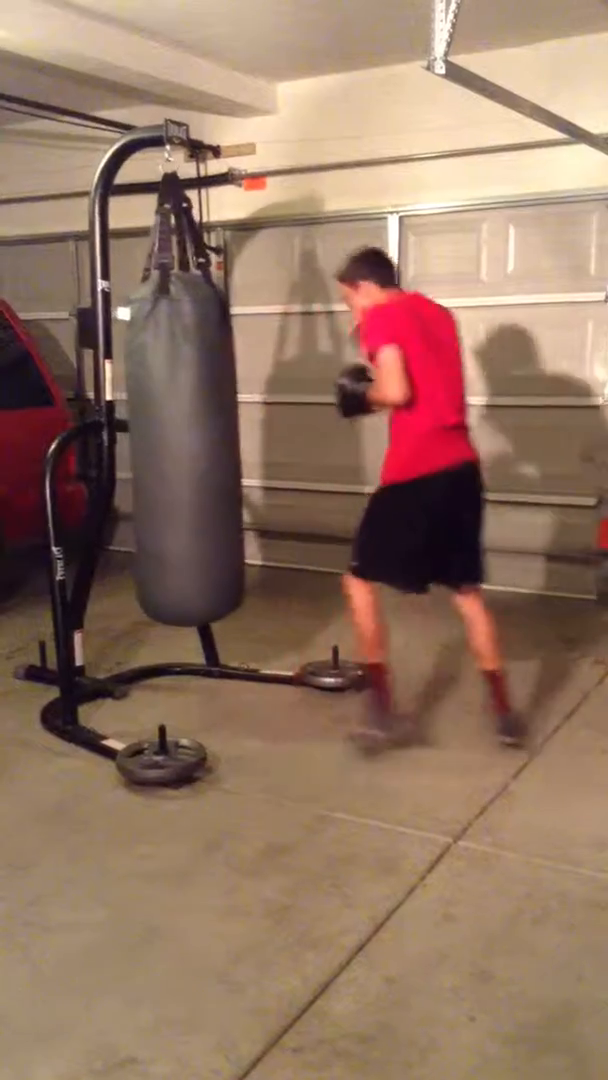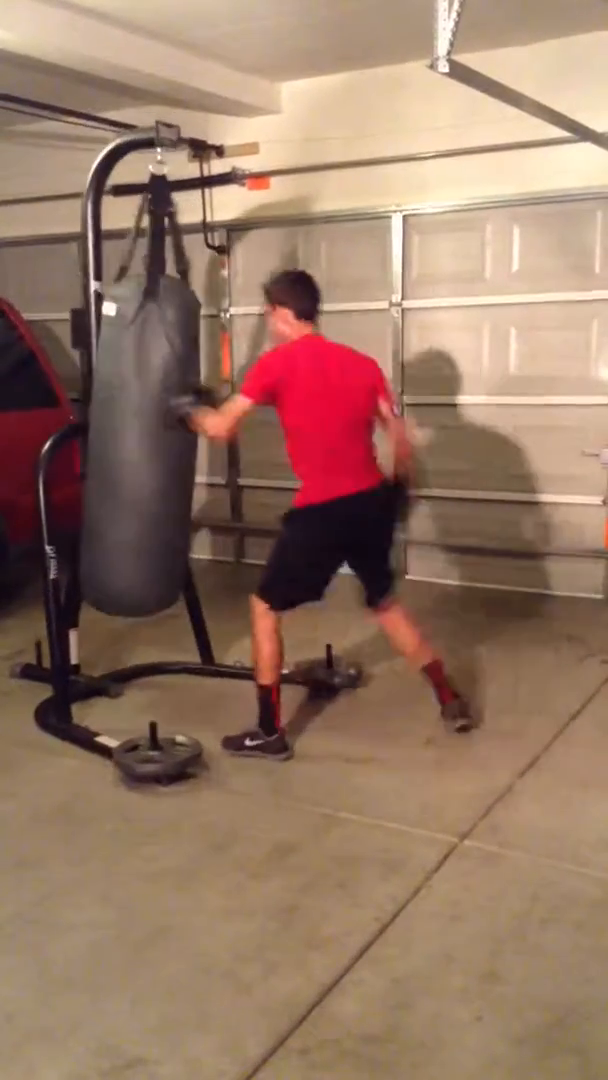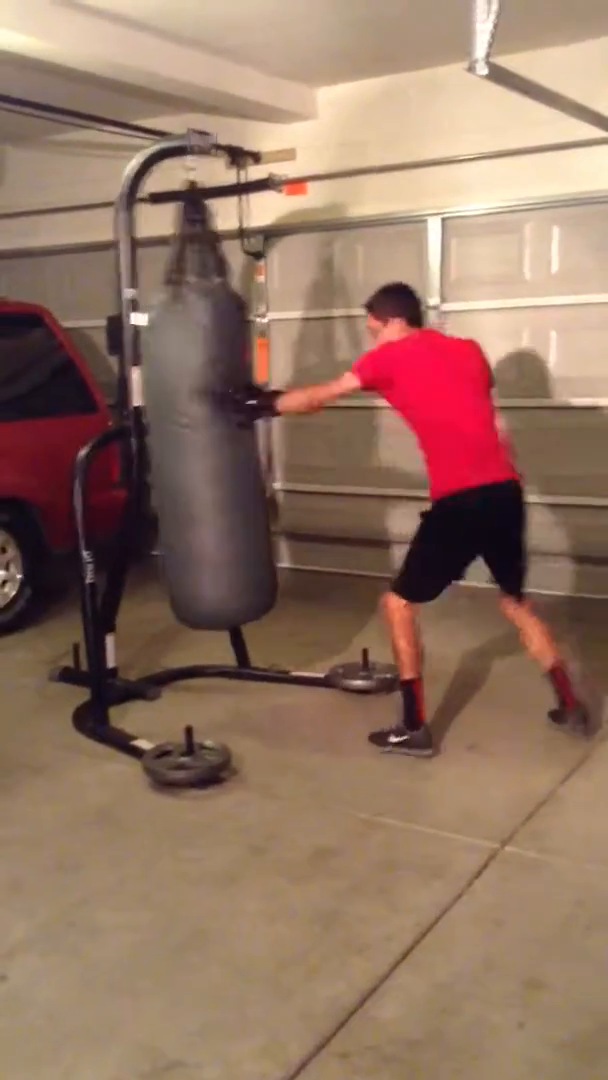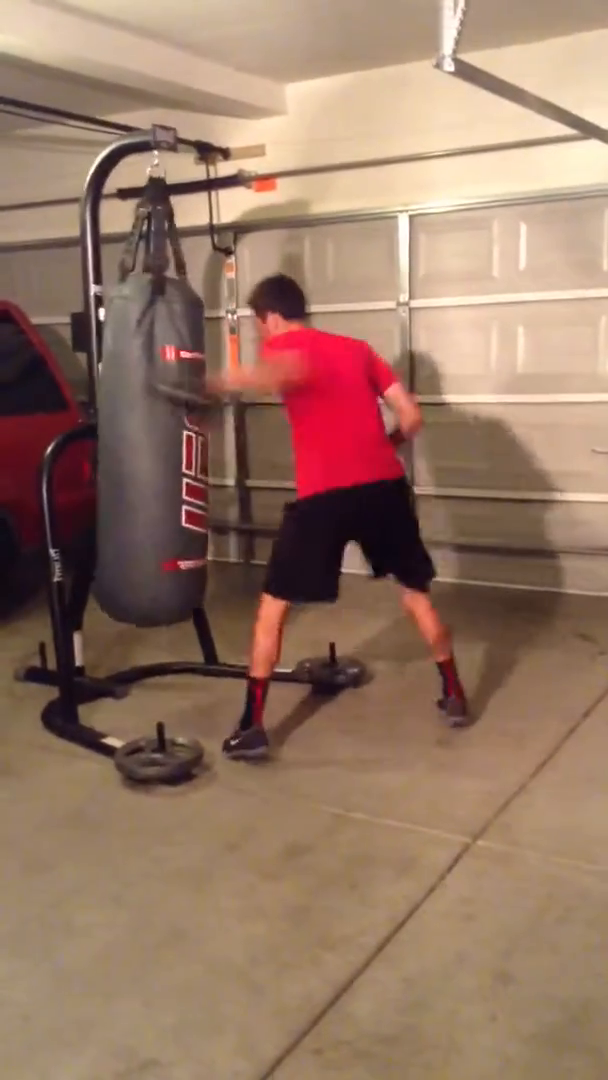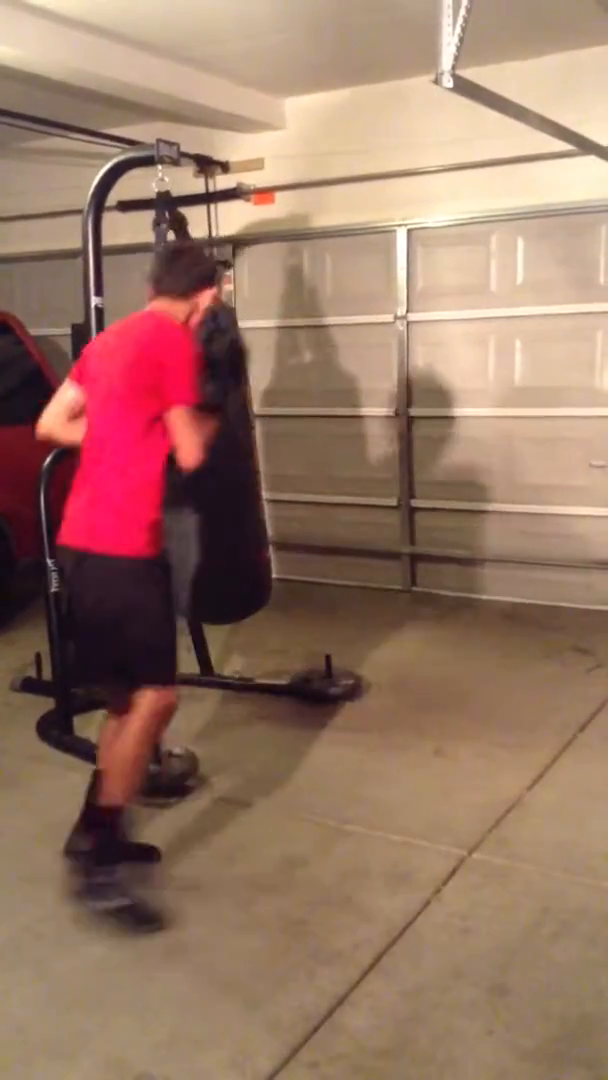
dt=1s
person 1, frame 1
left shoulder: (379, 318)
right shoulder: (439, 314)
left elbow: (395, 391)
left wrist: (362, 393)
left hip: (415, 479)
right hip: (461, 466)
left knee: (359, 582)
right knee: (466, 591)
left ankle: (381, 708)
right ankle: (505, 713)
person 1, frame 2
left shoulder: (277, 363)
right shoulder: (363, 365)
left elbow: (220, 428)
right elbow: (398, 436)
left wrist: (190, 413)
right wrist: (399, 486)
left hip: (322, 508)
right hip: (373, 500)
left knee: (263, 608)
right knee: (386, 606)
left ankle: (270, 732)
right ankle: (451, 700)
person 1, frame 3
left shoulder: (393, 355)
right shoulder: (470, 352)
left elbow: (322, 396)
left wrist: (266, 402)
left hip: (462, 499)
right hip: (504, 491)
left knee: (398, 604)
right knee: (513, 602)
left ankle: (414, 727)
right ankle: (571, 707)
person 1, frame 4
left shoulder: (281, 347)
right shoulder: (357, 348)
left elbow: (282, 372)
right elbow: (411, 417)
left wrist: (220, 383)
left hip: (326, 496)
right hip: (385, 485)
left knee: (273, 603)
right knee: (414, 590)
left ankle: (252, 727)
right ankle: (453, 696)
person 1, frame 5
left shoulder: (108, 341)
right shoulder: (175, 343)
left elbow: (50, 425)
right elbow: (190, 454)
right wrist: (214, 403)
left hip: (83, 538)
right hip: (122, 545)
left knee: (133, 688)
right knee: (154, 694)
left ankle: (96, 831)
right ankle: (99, 860)
